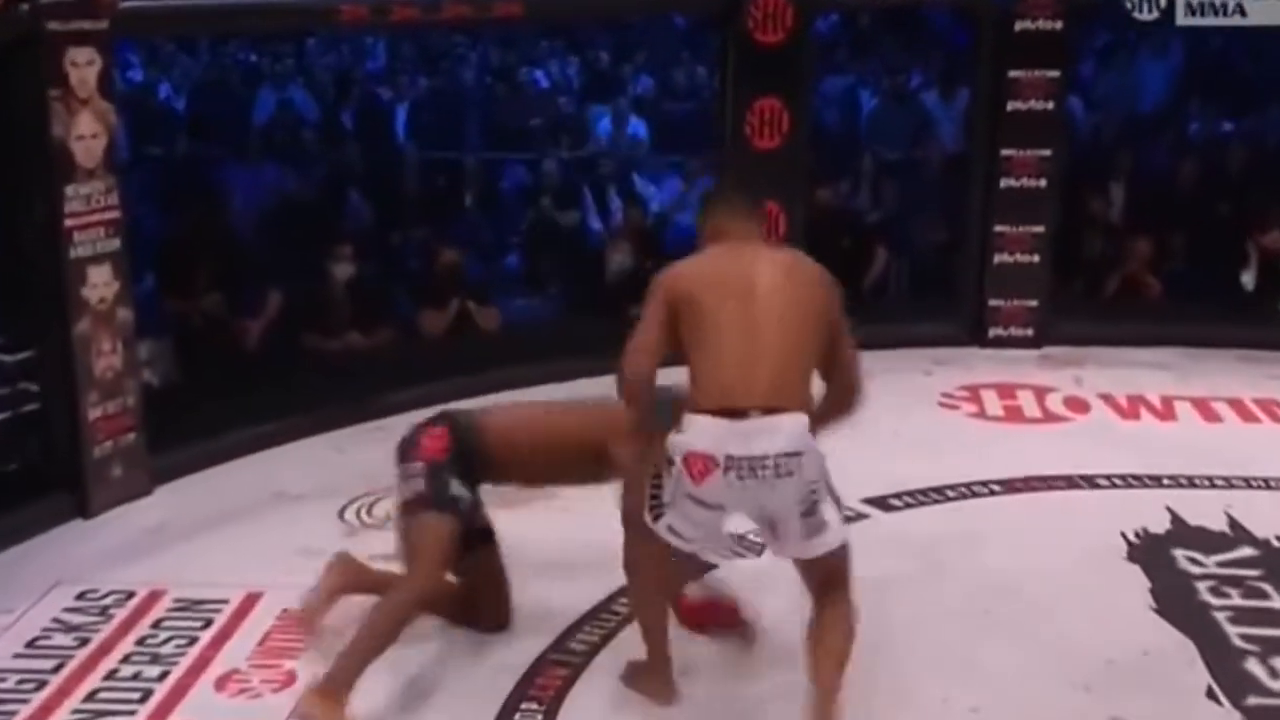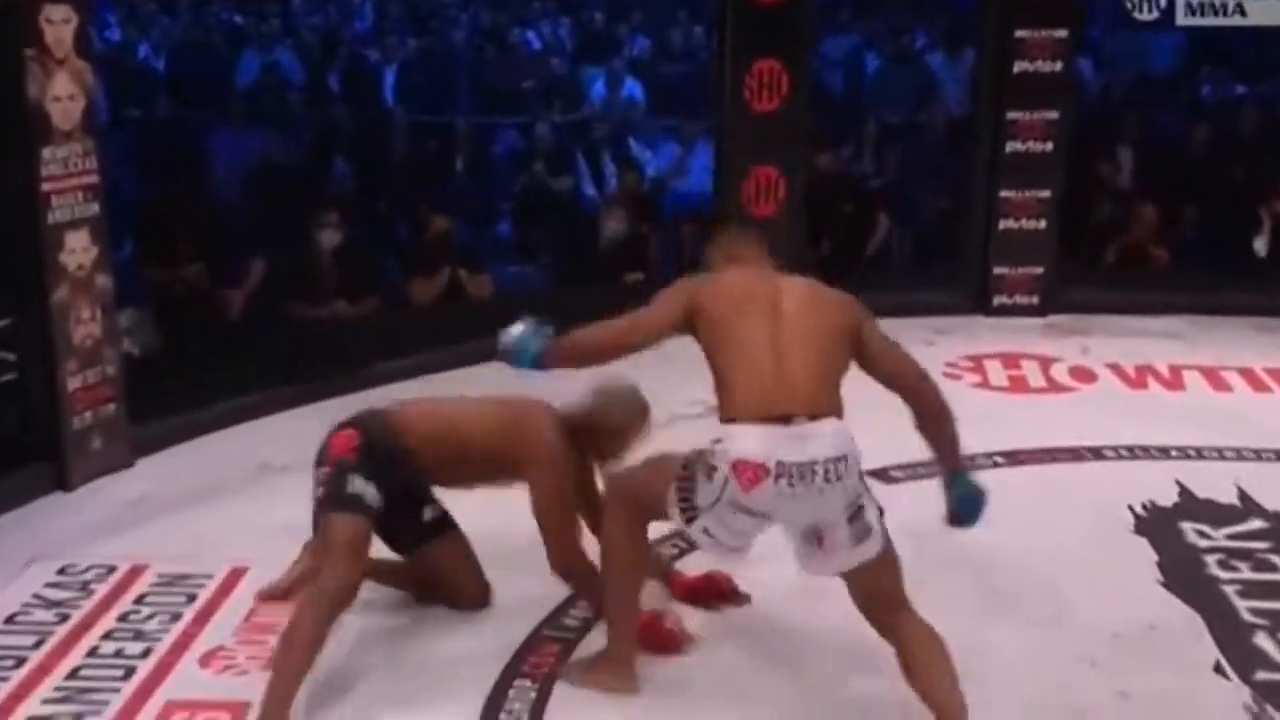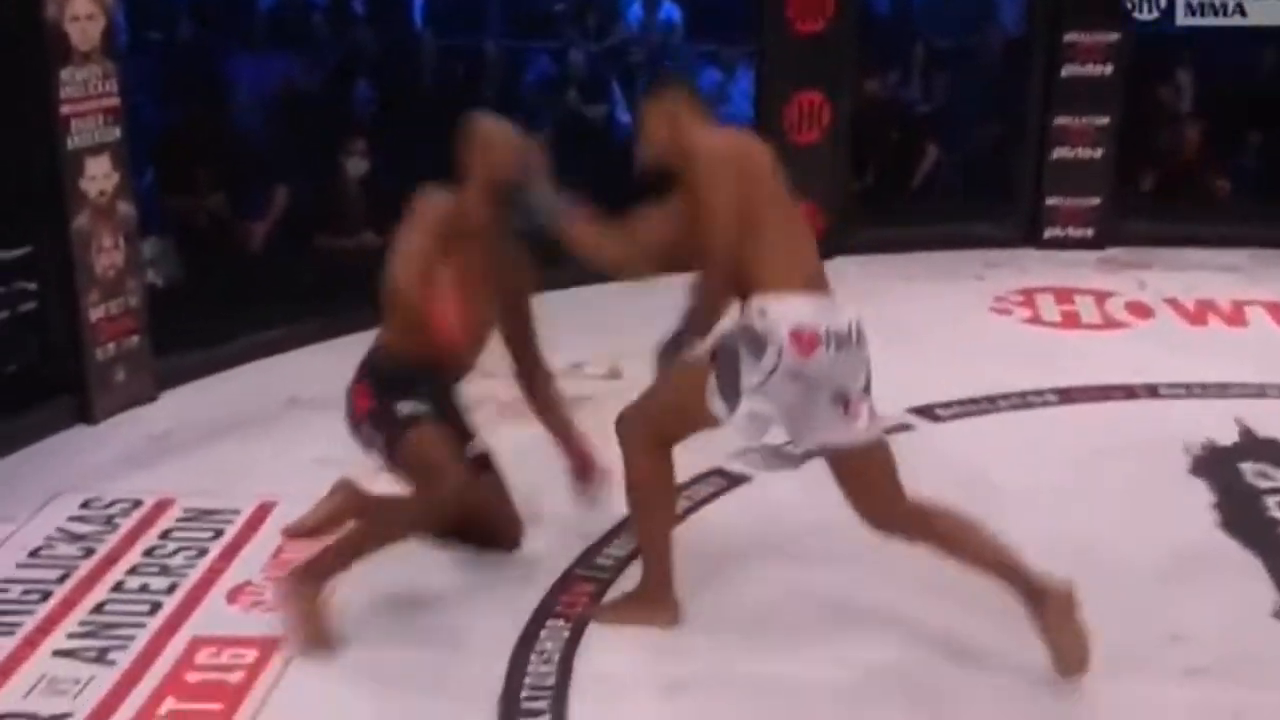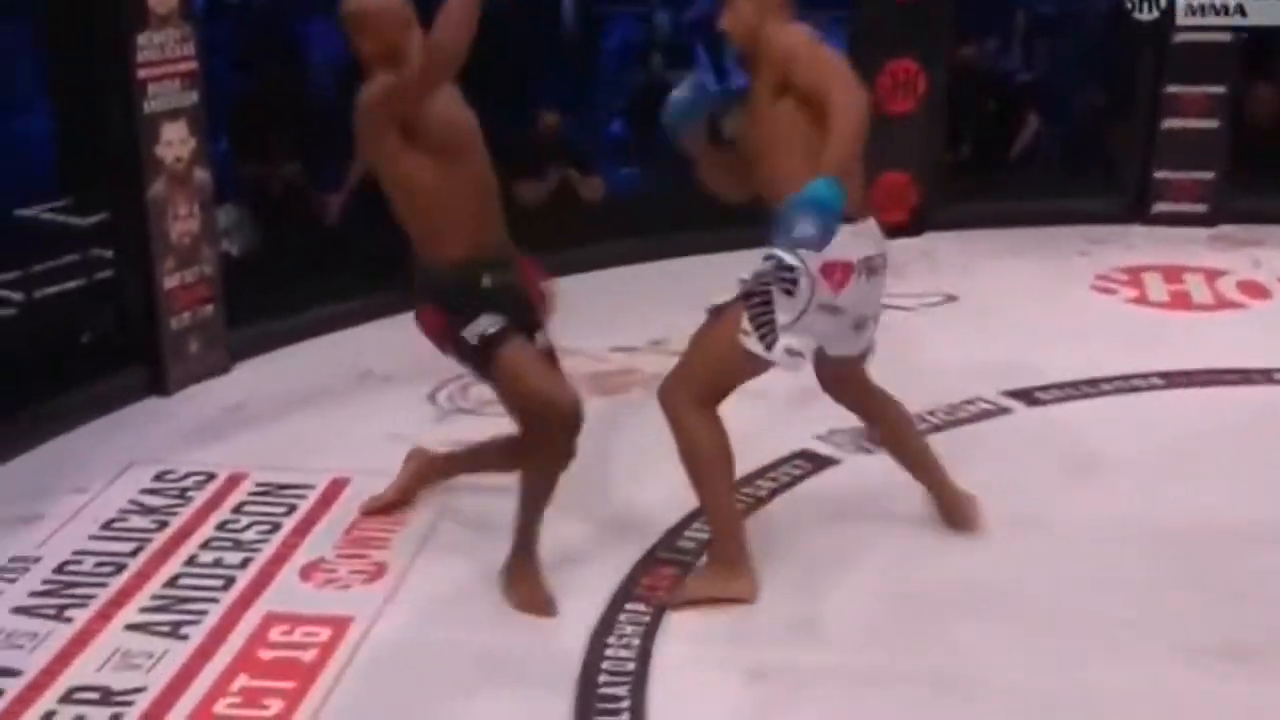
dt=0.2s
person 1, frame 1
left shoulder: (680, 276)
right shoulder: (815, 278)
left elbow: (634, 381)
right elbow: (846, 391)
left hip: (711, 445)
right hip: (790, 447)
left knee: (641, 510)
right knee: (833, 595)
left ankle: (657, 671)
person 1, frame 2
left shoulder: (702, 290)
right shoulder: (839, 304)
left elbow: (613, 340)
right elbow: (925, 393)
right wrist: (956, 475)
left hip: (747, 460)
right hip: (827, 458)
left knee: (622, 497)
right knee: (895, 616)
person 1, frame 3
left shoulder: (712, 148)
left elbow: (722, 259)
left wrist: (683, 341)
right wrist: (577, 230)
left hip: (787, 333)
right hip: (833, 331)
left knee: (639, 430)
right knee: (890, 511)
left ankle: (655, 597)
right ankle: (1038, 593)
person 1, frame 4
right shoulder: (761, 94)
left elbow: (849, 100)
right elbow: (734, 186)
left wrist: (824, 186)
right wrist: (693, 129)
left hip: (821, 265)
right hip: (854, 253)
left knee: (683, 394)
right knee: (846, 380)
right ankle: (948, 494)
person 2, frame 1
left shoulder: (619, 436)
right shoulder: (626, 434)
right wrist: (696, 610)
left hip: (455, 457)
right hip: (442, 448)
left knee: (490, 615)
right knee: (428, 581)
left ankle: (355, 577)
person 2, frame 2
left shoulder: (578, 442)
right shoulder: (548, 438)
right elbow: (566, 562)
left wrist: (677, 582)
right wrist: (641, 623)
left hip: (402, 465)
right hip: (362, 450)
left knee: (469, 593)
right knee: (341, 573)
left ankle: (324, 560)
person 2, frame 3
left shoulder: (510, 254)
right shoulder: (440, 210)
left elbow: (529, 362)
right elbow: (401, 285)
left wrist: (569, 438)
right wrist: (441, 313)
left hip: (430, 394)
right hip: (387, 387)
left knee: (503, 531)
right knee: (448, 495)
left ankle: (358, 506)
right ankle: (309, 577)
person 2, frame 4
left shoulder: (440, 94)
right shoulder: (379, 103)
right elbow: (435, 64)
left wrist: (522, 271)
left hip: (498, 281)
right hip: (456, 294)
left knee: (546, 428)
right knee: (560, 411)
left ankle: (427, 467)
right ankle: (521, 563)
